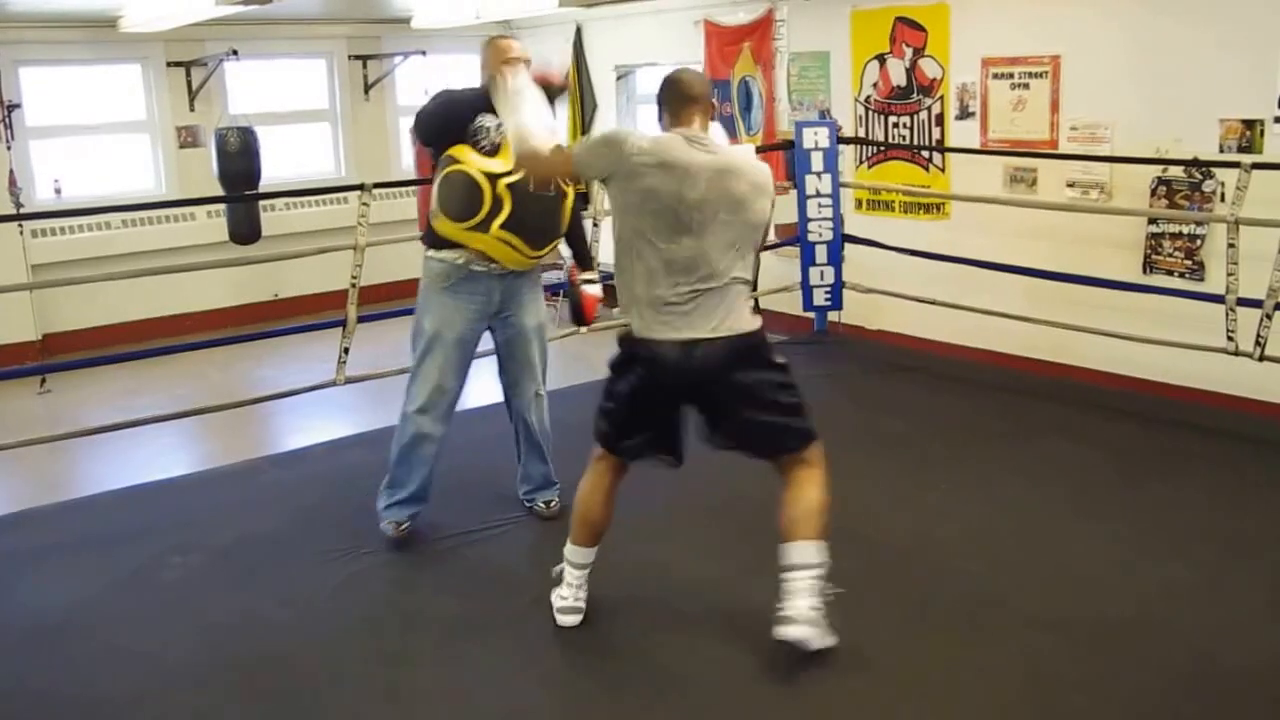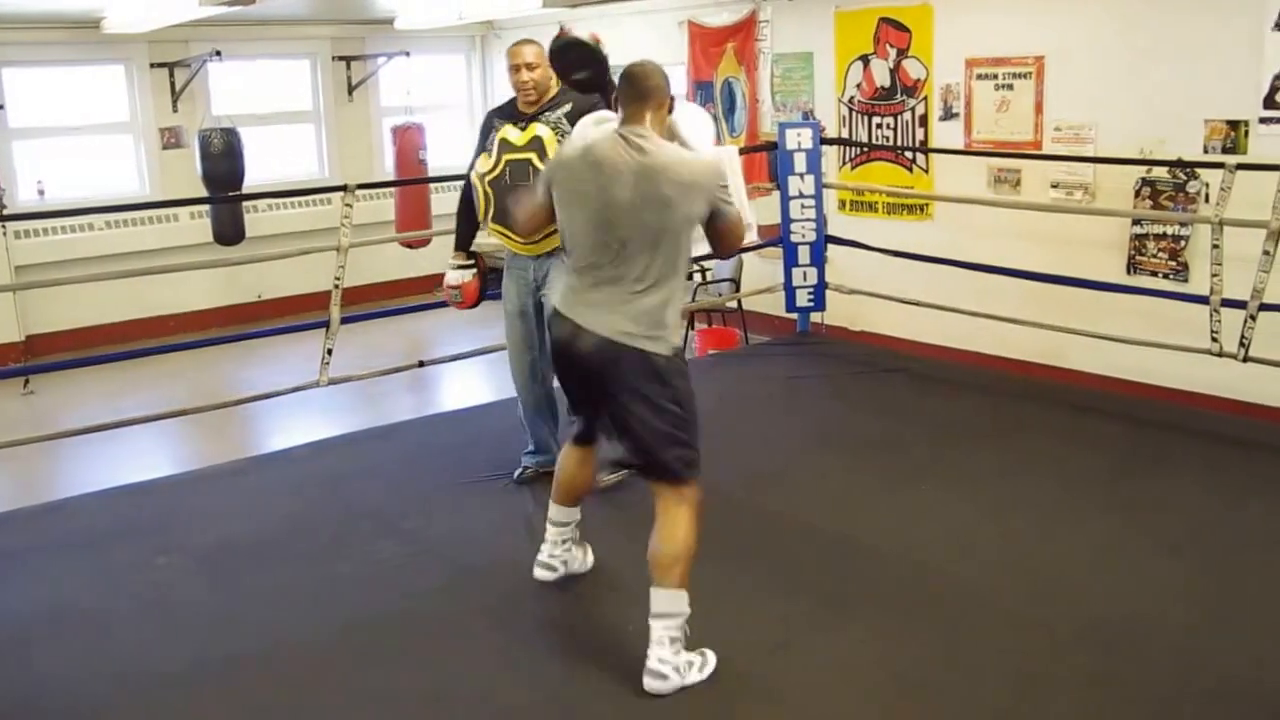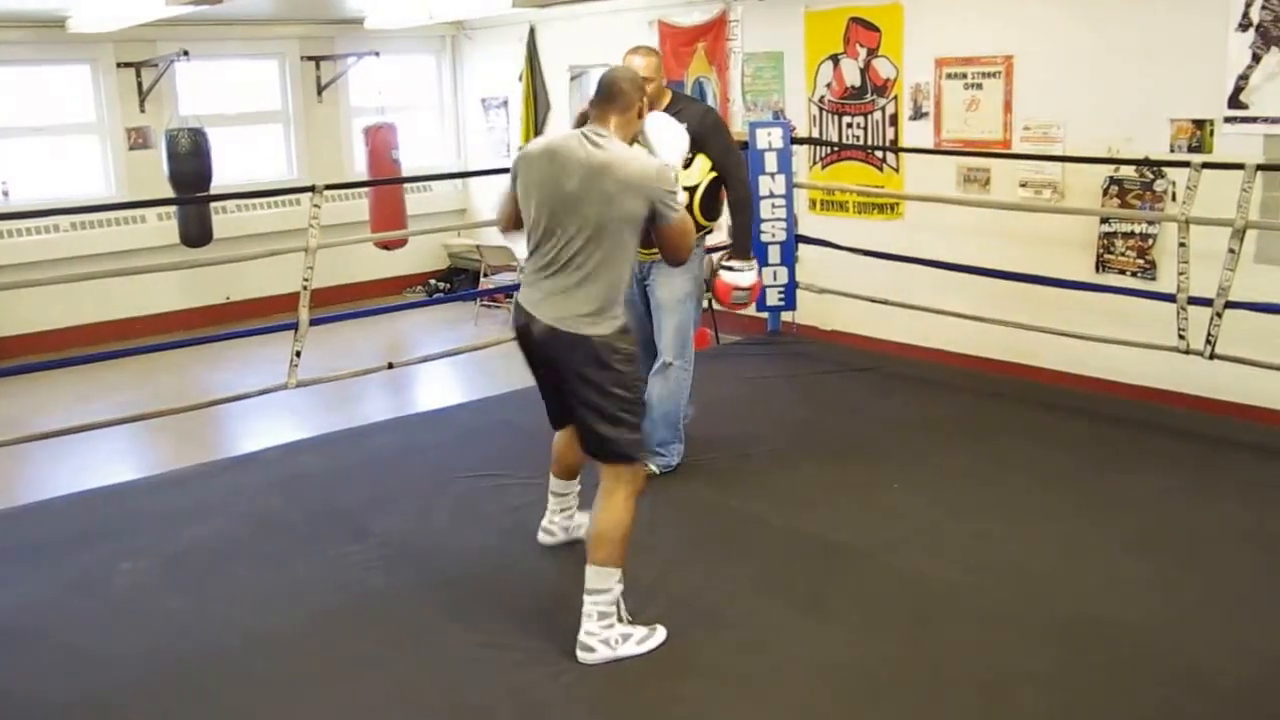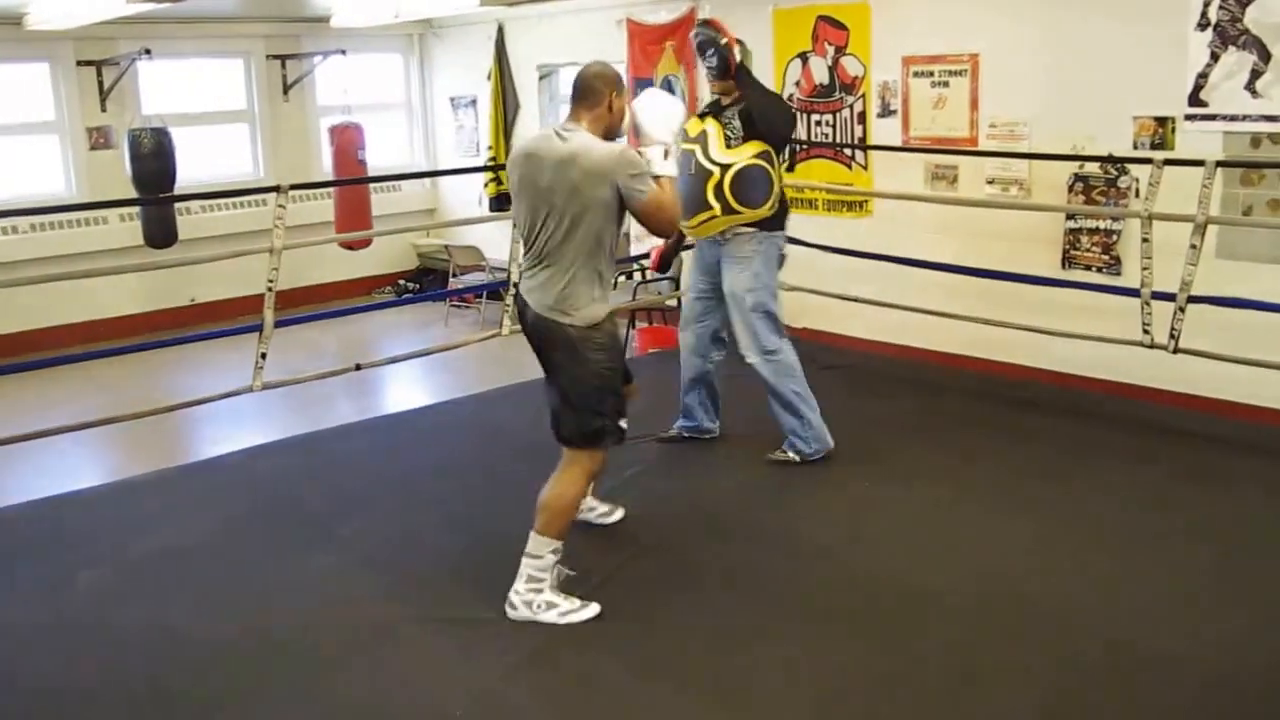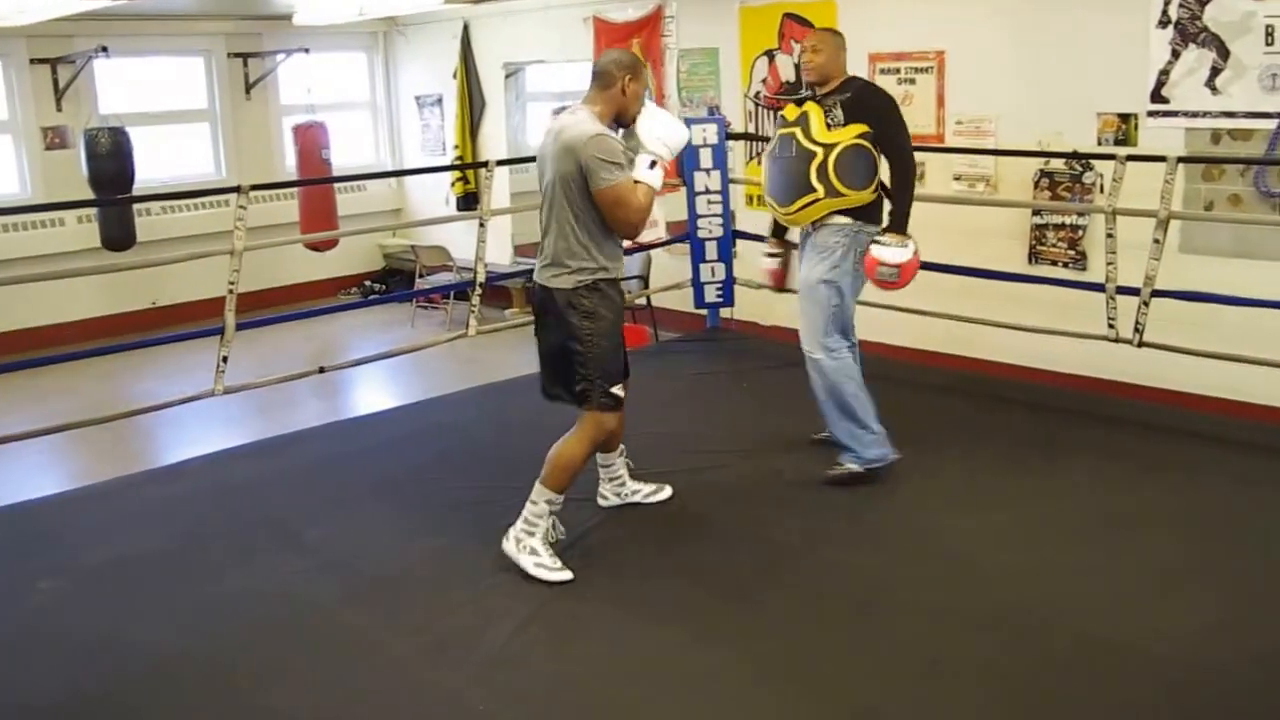
dt=1s
person 1, frame 1
left shoulder: (625, 151)
right shoulder: (756, 172)
left elbow: (533, 160)
left hip: (651, 347)
right hip: (734, 346)
left knee: (607, 462)
right knee: (804, 463)
left ankle: (572, 591)
right ankle: (801, 609)
person 1, frame 2
left shoulder: (570, 160)
right shoulder: (699, 171)
left elbow: (527, 218)
right elbow: (730, 244)
left hip: (572, 332)
right hip: (641, 350)
left knee: (586, 433)
right knee: (677, 494)
left ankle: (555, 550)
right ankle: (666, 653)
person 1, frame 3
left shoulder: (542, 154)
right shoulder: (648, 174)
left elbow: (509, 222)
right elbow: (681, 251)
left hip: (533, 319)
right hip: (589, 335)
left knee: (578, 417)
right knee: (624, 474)
left ankle: (560, 517)
right ankle: (601, 626)
person 1, frame 4
left shoulder: (528, 151)
right shoulder: (614, 162)
right elbow: (666, 222)
right wrist: (660, 153)
left hip: (543, 306)
right hip: (574, 321)
left knee: (618, 391)
right knee: (583, 454)
left ankle: (581, 503)
right ankle: (532, 587)
person 1, frame 5
left shoulder: (561, 128)
right shoulder: (596, 141)
right elbow: (629, 223)
left wrist: (640, 159)
right wrist: (651, 162)
left hip: (582, 283)
right hip: (576, 292)
left knee: (613, 391)
right knee: (599, 420)
left ankle: (615, 483)
right ankle: (527, 532)
person 2, frame 1
right shoulder: (461, 108)
left elbow: (564, 201)
right elbow: (427, 128)
left wrist: (584, 265)
left hip: (522, 279)
right hip: (458, 276)
left knee: (529, 390)
right knee: (432, 392)
left ankle: (539, 485)
right ankle: (400, 503)
person 2, frame 2
left shoulder: (577, 109)
right shoulder: (495, 121)
right elbow: (475, 185)
right wrist: (462, 254)
right hip: (518, 261)
right knee: (525, 362)
right ankle: (543, 450)
person 2, frame 3
left shoulder: (697, 119)
left elbow: (737, 181)
left wrist: (740, 251)
left knee: (671, 354)
right knee: (643, 349)
left ankle: (661, 450)
right ankle: (663, 417)
person 2, frame 4
left shoulder: (758, 103)
right shoulder: (711, 113)
left elbow: (782, 132)
left wrist: (739, 76)
right wrist: (676, 231)
left hip: (751, 241)
right hip: (711, 240)
left knee: (762, 346)
right knee: (696, 334)
left ankle: (809, 439)
right ankle: (697, 419)
person 2, frame 5
left shoulder: (865, 98)
right shoulder: (807, 106)
left elbow: (902, 161)
left wrist: (896, 225)
right wrist: (776, 239)
left hip: (842, 232)
right hip: (813, 232)
left knee: (824, 342)
right knee: (832, 336)
left ankle: (868, 448)
right ankle: (848, 425)
